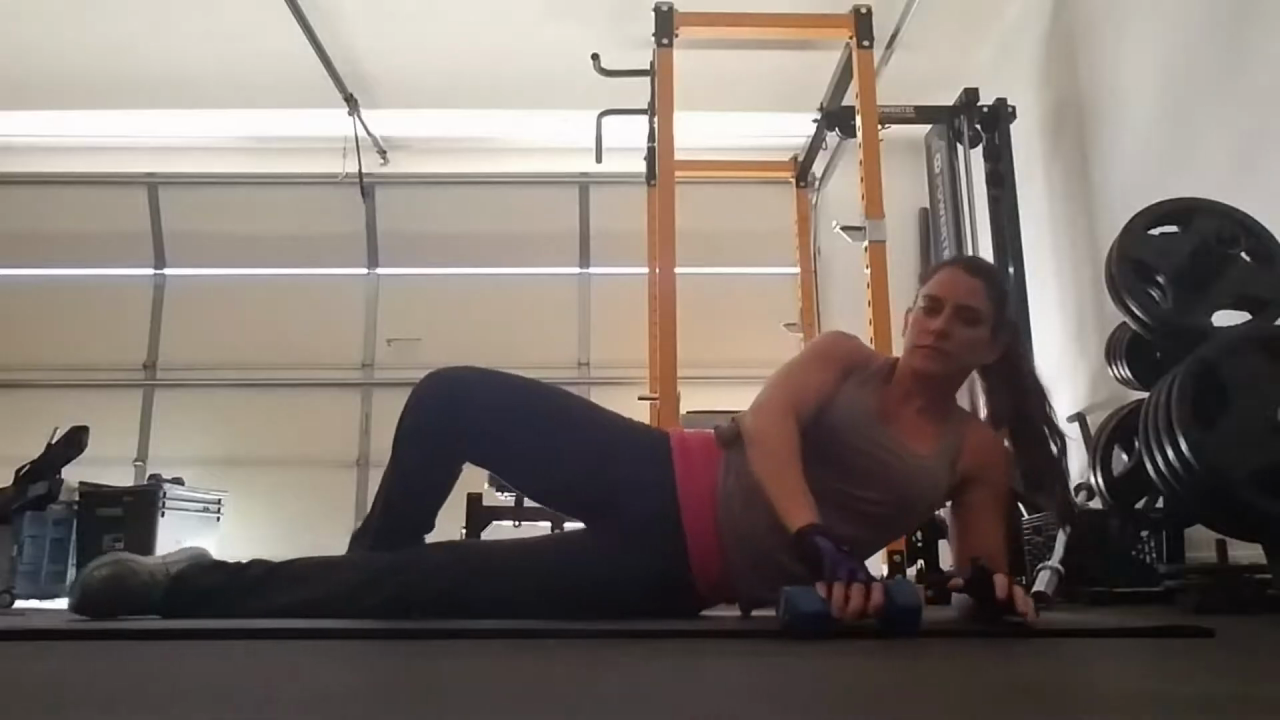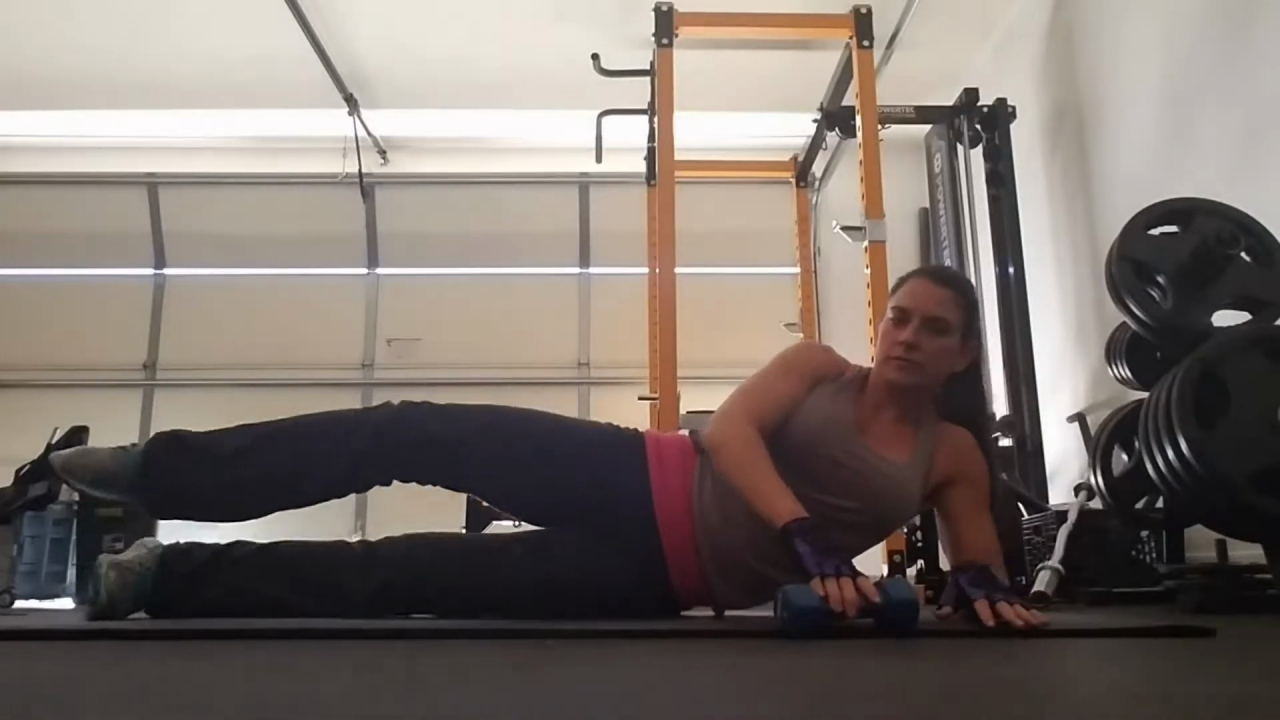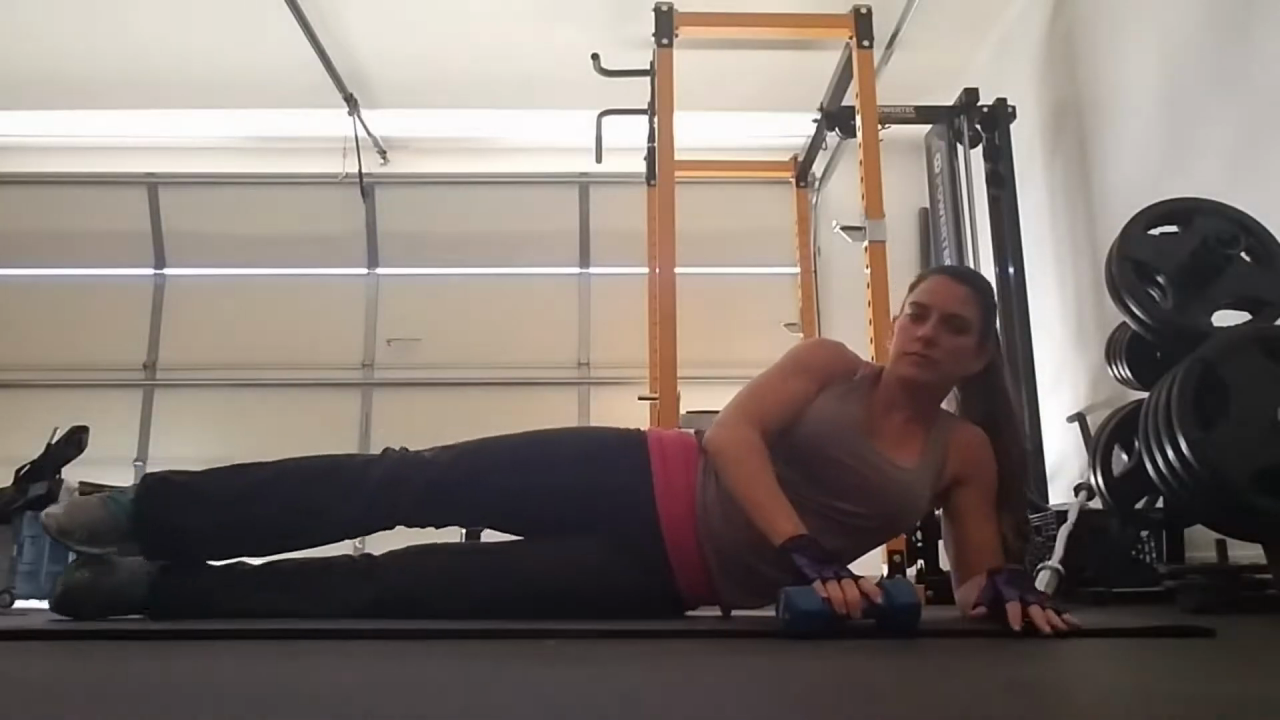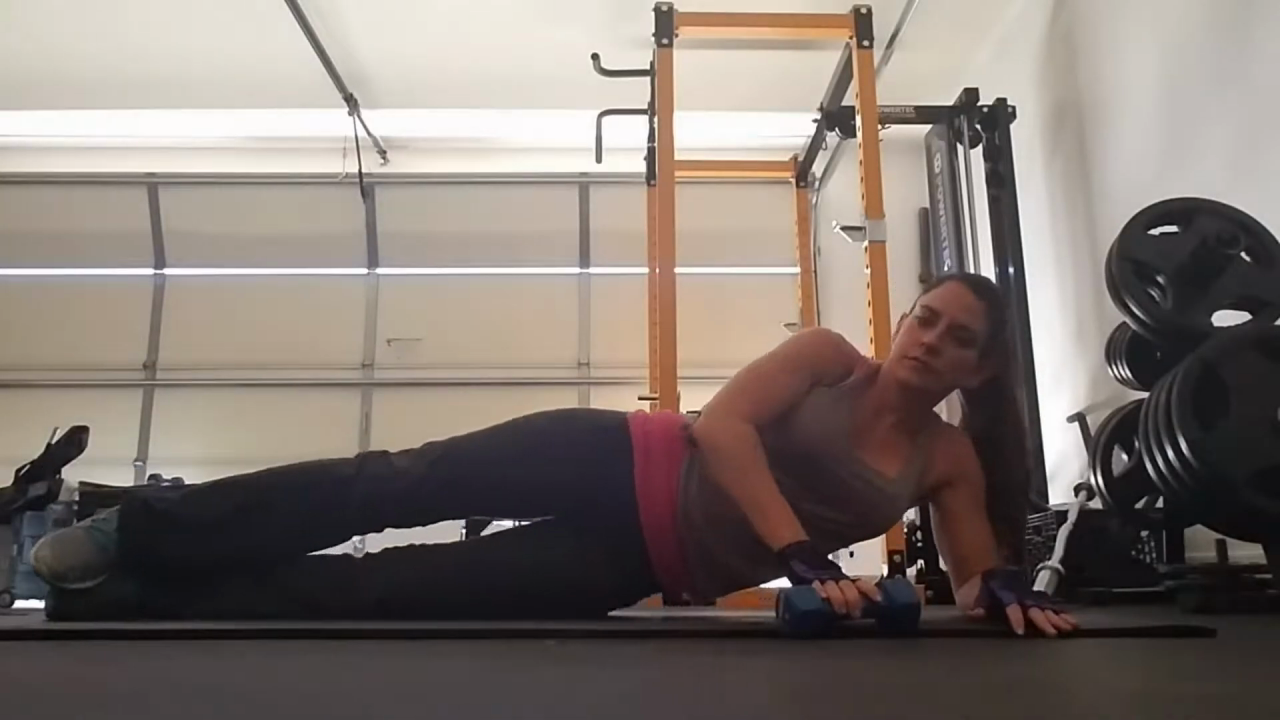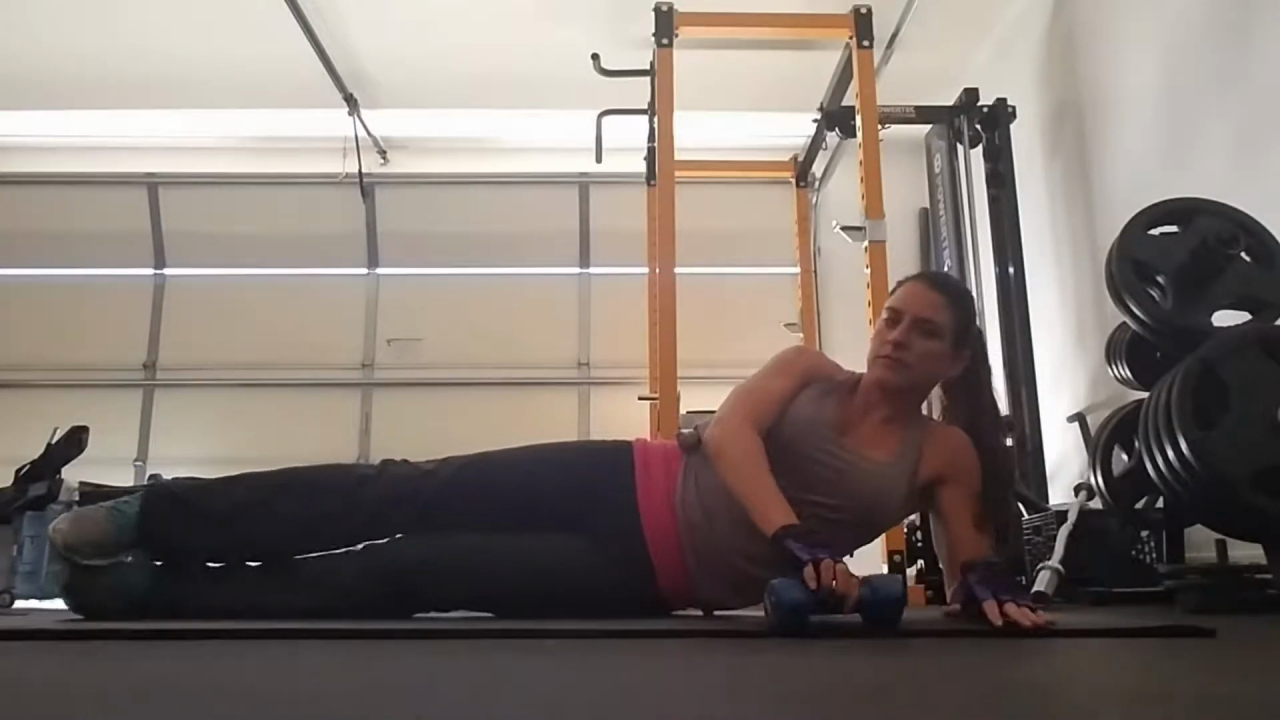
dt=0.5s
person 1, frame 1
left shoulder: (978, 453)
right shoulder: (843, 357)
left elbow: (983, 572)
right elbow: (767, 424)
left wrist: (994, 586)
right wrist: (816, 534)
left hip: (681, 575)
right hip: (663, 480)
left knee: (443, 583)
right knee: (456, 398)
left ankle: (194, 591)
right ankle: (372, 563)
person 1, frame 2
left shoulder: (954, 458)
right shoulder: (819, 366)
left elbow: (977, 567)
right elbow: (727, 429)
left wrist: (982, 588)
right wrist: (804, 536)
left hip: (657, 578)
right hip: (638, 479)
left knee: (409, 575)
right knee: (412, 435)
left ankle: (173, 578)
right ankle: (157, 470)
person 1, frame 3
left shoulder: (966, 454)
right shoulder: (828, 364)
left elbow: (979, 578)
right elbow: (732, 433)
left wrist: (1007, 586)
right wrist: (803, 552)
left hip: (666, 580)
right hip: (643, 481)
left knee: (418, 585)
right knee: (415, 483)
left ankle: (162, 587)
right ankle: (146, 512)
person 1, frame 4
left shoulder: (950, 461)
right shoulder: (825, 355)
left elbow: (974, 576)
right elbow: (722, 424)
left wrist: (1004, 591)
right wrist: (801, 556)
left hip: (642, 563)
right hip: (619, 464)
left knee: (402, 587)
right knee: (403, 482)
left ankle: (141, 597)
right ankle: (132, 536)
person 1, frame 5
left shoulder: (945, 454)
right shoulder: (808, 369)
left elbow: (967, 567)
right elbow: (727, 431)
left wrist: (987, 585)
right wrist: (797, 538)
left hip: (651, 581)
right hip: (628, 484)
left knee: (411, 572)
right knee: (412, 497)
left ankle: (157, 591)
right ankle: (152, 517)
